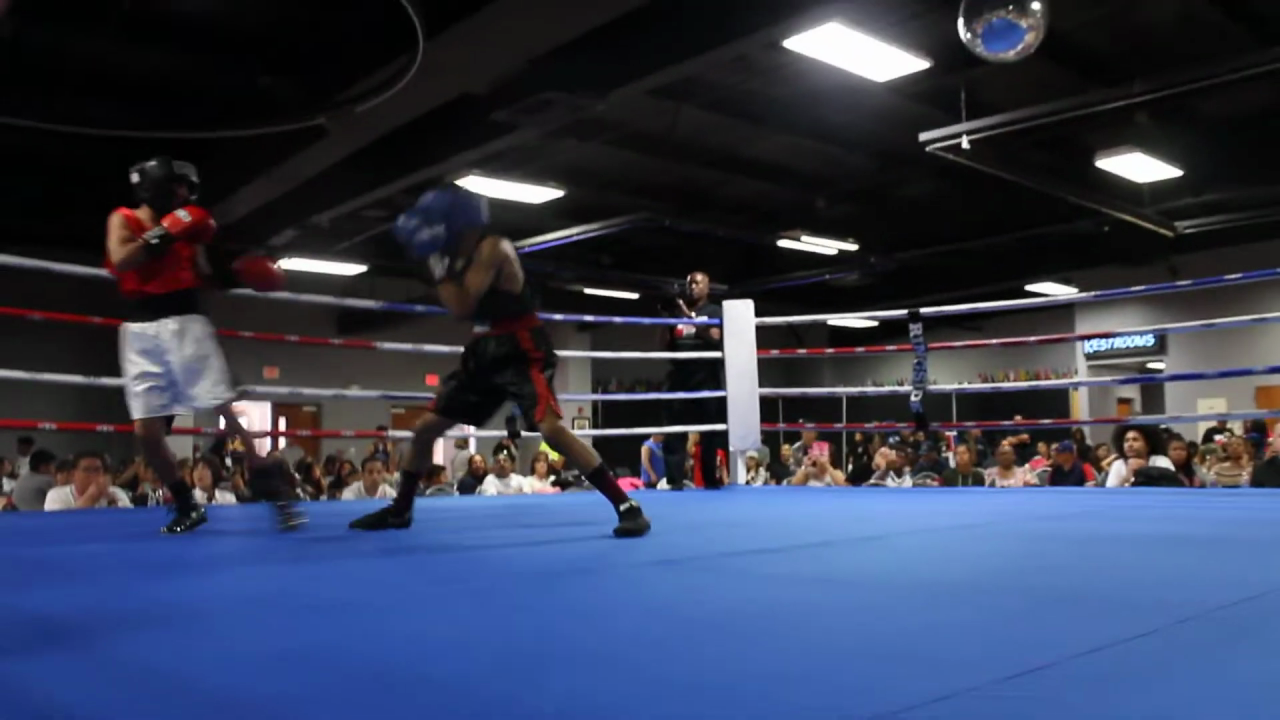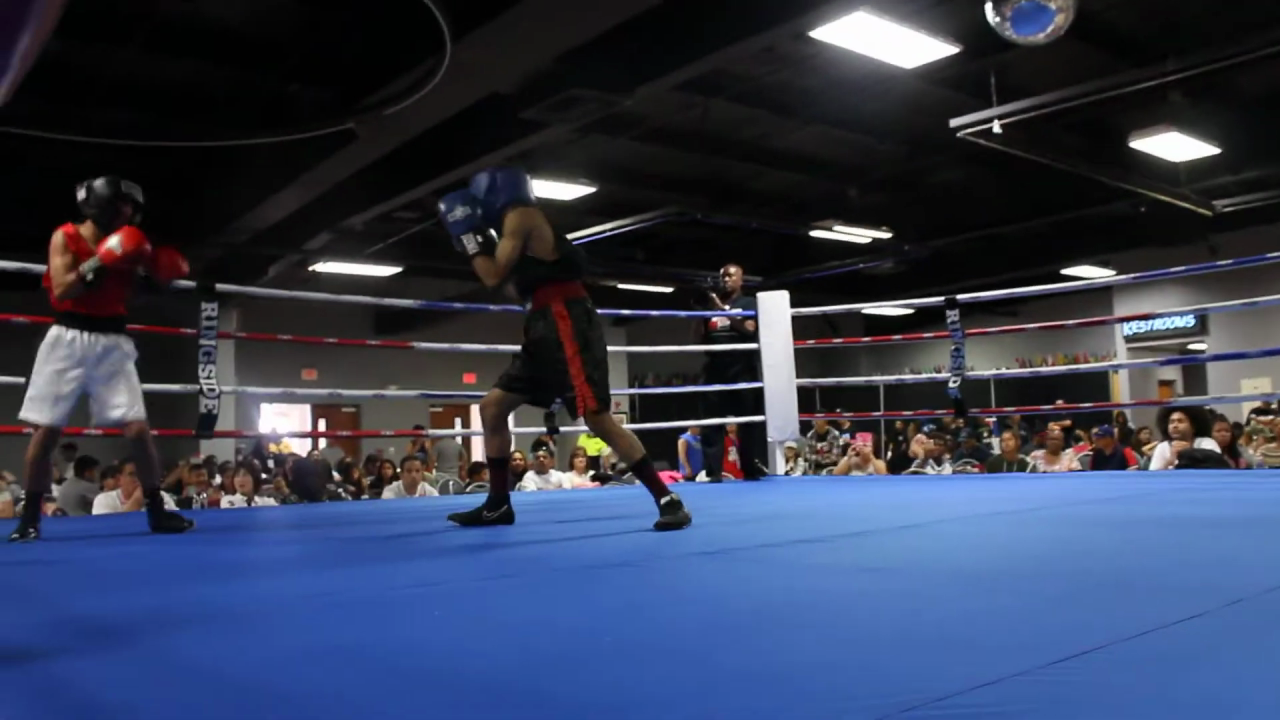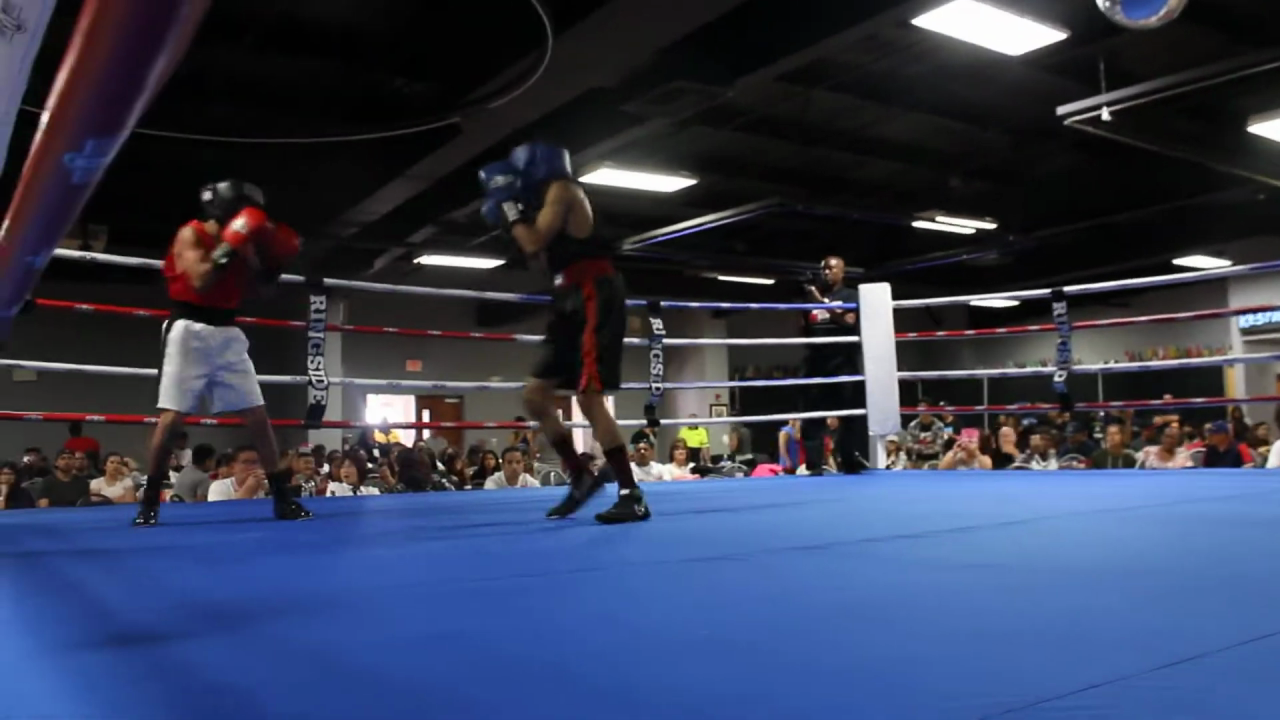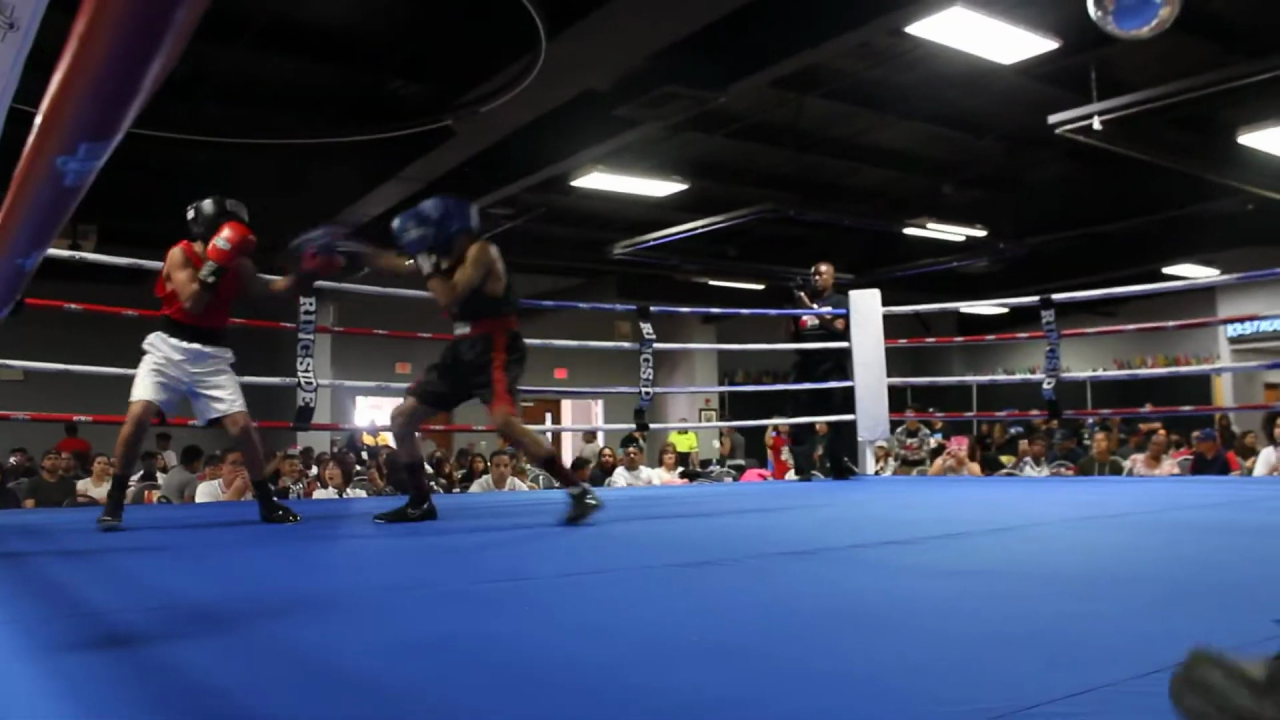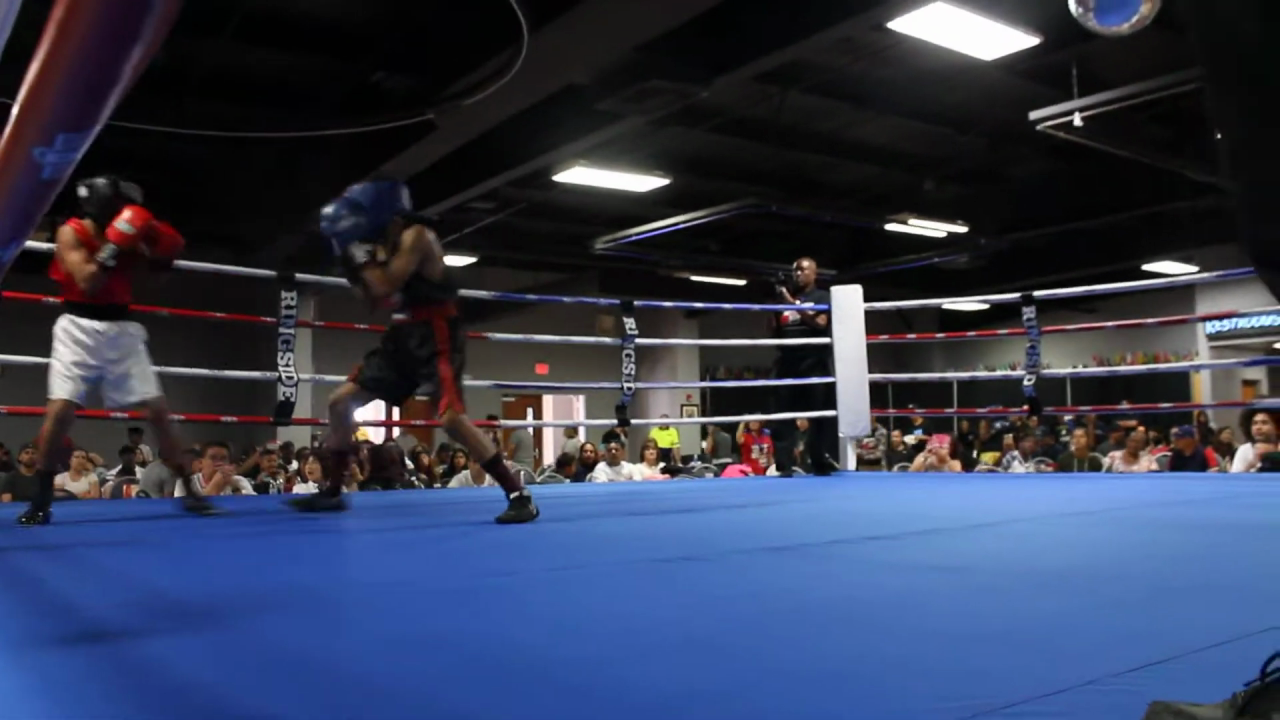
dt=0.4s
person 1, frame 1
left shoulder: (187, 225)
right shoulder: (122, 219)
left elbow: (210, 275)
right elbow: (120, 260)
left wrist: (242, 273)
right wrist: (161, 235)
left hip: (186, 326)
right hip: (141, 332)
left knee: (225, 411)
right knee: (146, 433)
left ankle: (276, 492)
right ankle: (186, 507)
person 1, frame 2
left shoulder: (126, 244)
right shoulder: (66, 238)
right elbow: (60, 292)
left wrist: (161, 273)
right wrist: (99, 261)
left hip: (112, 344)
right hip: (68, 340)
left knee: (137, 430)
right knee: (45, 431)
left ankle: (157, 511)
right ankle: (30, 517)
person 1, frame 3
left shoulder: (242, 242)
right shoulder: (192, 234)
left elbow: (259, 282)
right elbow: (201, 282)
left wrist: (275, 259)
right wrist: (229, 246)
left hip: (227, 335)
right hip: (191, 331)
left knee: (257, 416)
right knee: (172, 418)
left ankle: (282, 498)
right ankle: (150, 502)
person 1, frame 4
left shoulder: (237, 261)
right shoulder: (181, 254)
left elbow: (269, 289)
right elbow: (191, 303)
left wrist: (306, 273)
right wrist: (215, 261)
left hip: (211, 355)
right hip: (170, 348)
left knee: (242, 427)
right knee: (139, 416)
left ankle: (267, 503)
right ankle: (115, 502)
person 1, frame 5
left shoulder: (126, 236)
right shoulder: (71, 233)
left elbow: (152, 264)
right elbow: (86, 283)
left wrist: (162, 250)
right wrist: (115, 245)
left hip: (121, 331)
right hip: (79, 328)
left knee: (157, 410)
right knee: (60, 411)
left ankle: (188, 489)
right ankle: (41, 500)
person 2, frame 1
left shoulder: (493, 248)
right shoulder: (462, 252)
left elbow: (461, 308)
left wrist: (433, 256)
left hip: (520, 350)
right hip: (485, 351)
left knee: (550, 428)
right knee: (424, 428)
left ankle: (625, 505)
right ankle: (400, 510)
person 2, frame 2
left shoulder: (519, 216)
right shoulder: (520, 227)
left elbow: (494, 278)
right elbow: (514, 284)
left wrist: (468, 233)
right wrist: (480, 240)
left hip: (566, 322)
right hip: (544, 327)
left knee: (596, 417)
right knee: (492, 408)
left ankle: (668, 499)
right ankle: (498, 504)
person 2, frame 3
left shoulder: (562, 190)
right shoulder: (552, 201)
left elbow: (534, 245)
right elbow: (545, 256)
left wrist: (509, 205)
right wrist: (509, 217)
left hip: (593, 299)
right hip: (572, 304)
left knee: (590, 398)
right knee: (535, 397)
left ankle: (631, 495)
right ankle: (582, 479)
person 2, frame 4
left shoulder: (481, 251)
right shoulder: (452, 254)
left elbow: (449, 298)
right elbow: (397, 267)
left wrist: (423, 254)
left hip: (495, 350)
right hip: (463, 350)
left knee: (504, 421)
right knee: (402, 418)
left ankle: (577, 491)
right ankle: (419, 504)
person 2, frame 5
left shoulder: (416, 236)
right shoulder: (385, 244)
left elbow: (388, 287)
right elbow: (380, 297)
left wrist: (357, 244)
right wrist: (352, 255)
left hip: (436, 337)
right hip: (402, 336)
left knee: (452, 419)
right knee: (339, 403)
left ankle: (519, 495)
right ankle: (331, 492)
person 3, frame 1
left shoulder: (714, 311)
right shoulder: (677, 312)
left elbow: (714, 337)
right elbow: (667, 344)
left wrist: (690, 317)
left hip: (706, 377)
right hip: (680, 376)
left knee: (710, 431)
right knee: (675, 429)
left ankle: (711, 479)
right ankle: (675, 479)
person 3, frame 2
left shoulder: (749, 304)
right shoulder: (712, 305)
left elbow: (749, 329)
right elbow: (702, 337)
left wrist: (724, 310)
left hip: (742, 369)
right hip: (716, 369)
left knee: (749, 422)
right knee: (712, 422)
left ankle: (751, 470)
right ankle: (713, 472)
person 3, frame 3
left shoulder: (849, 296)
right shoulder: (812, 297)
left elbow: (849, 321)
right elbow: (803, 330)
left wrist: (823, 302)
left hip: (843, 362)
right hip: (817, 362)
left knee: (850, 414)
right knee: (812, 415)
left ankle: (852, 463)
right ankle: (814, 465)
person 3, frame 4
left shoulder: (840, 302)
right shoulder: (803, 303)
left elbow: (838, 326)
right elbow: (793, 335)
left wrist: (812, 308)
left hip: (833, 368)
right hip: (807, 367)
left knee: (839, 419)
right knee: (801, 420)
left ankle: (841, 468)
right ankle: (803, 470)
person 3, frame 5
left shoulder: (822, 297)
right shoulder: (785, 299)
left elbow: (820, 322)
right elbow: (775, 330)
left wrist: (793, 304)
left hip: (814, 363)
right hip: (788, 362)
left knee: (821, 416)
right knee: (784, 416)
left ankle: (822, 464)
right ankle: (784, 466)
